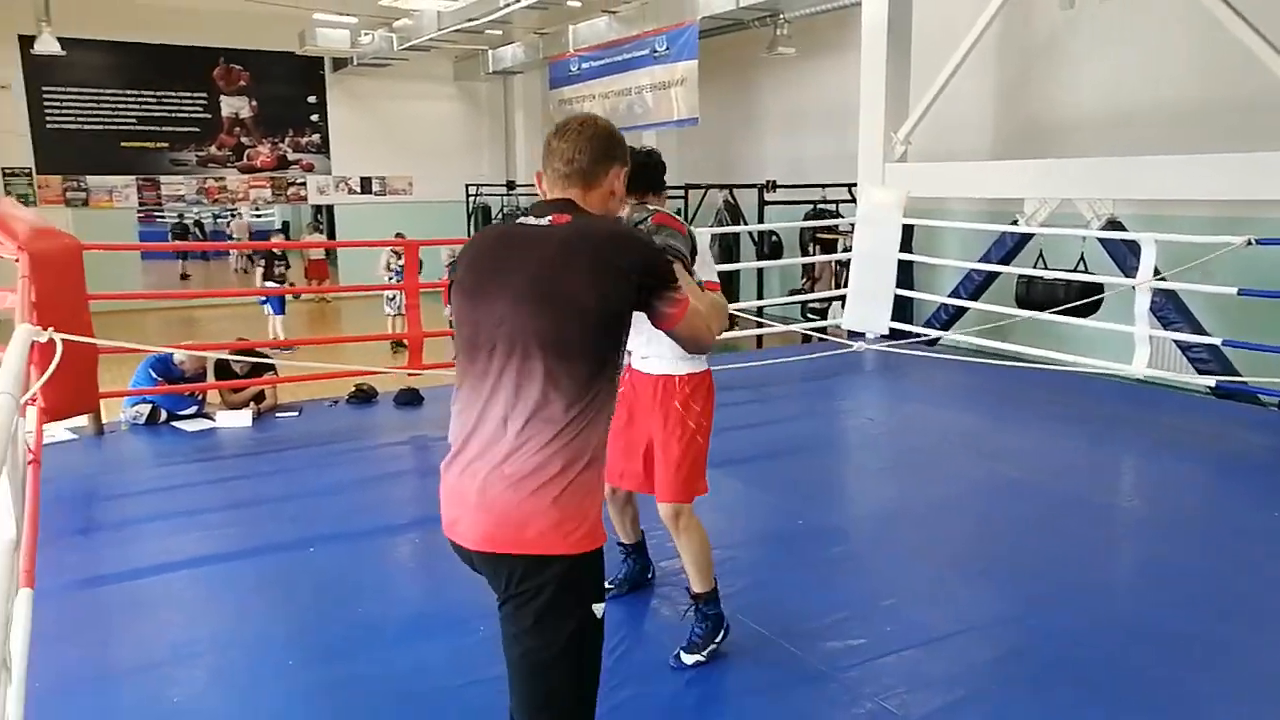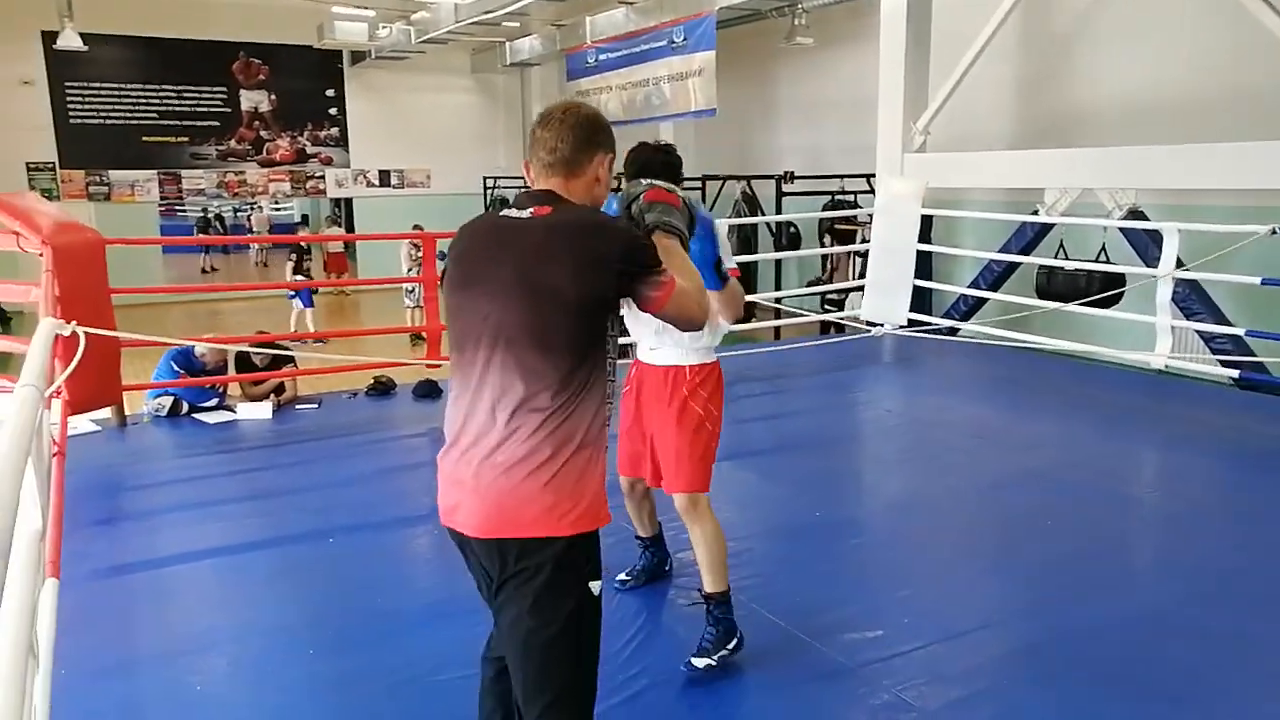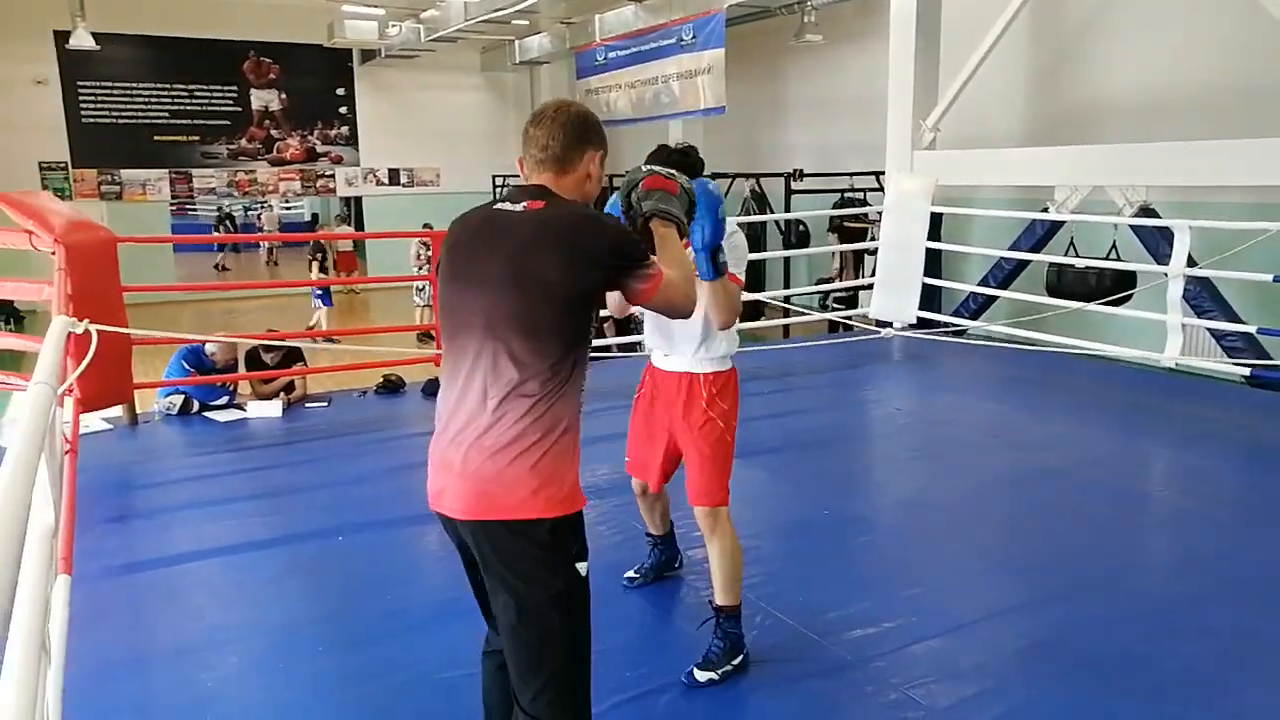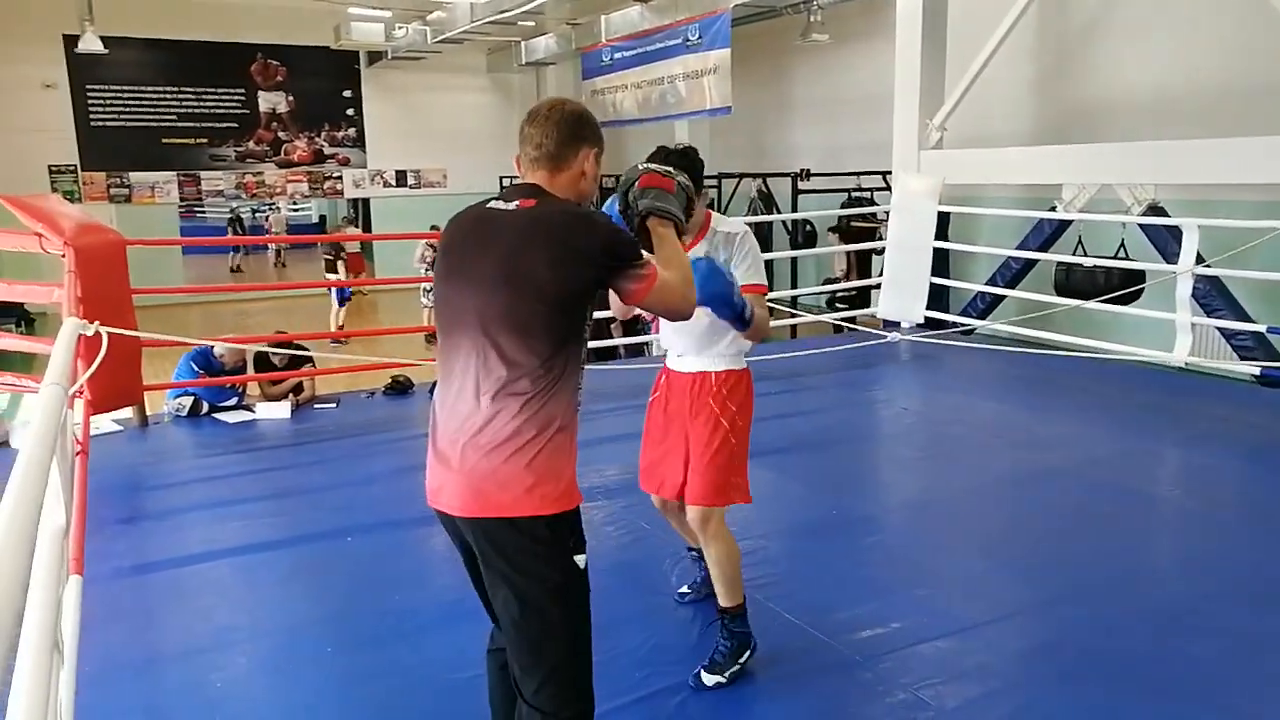
dt=0.2s
person 1, frame 1
left shoulder: (478, 250)
right shoulder: (622, 249)
right elbow: (702, 337)
right wrist: (674, 260)
left hip: (466, 509)
right hip: (545, 524)
left knee: (536, 661)
person 1, frame 2
left shoulder: (469, 239)
right shoulder: (606, 239)
right elbow: (693, 313)
right wrist: (666, 231)
left hip: (464, 497)
right hip: (544, 512)
left knee: (511, 643)
person 1, frame 3
left shoulder: (463, 231)
right shoulder: (591, 233)
right elbow: (681, 300)
right wrist: (664, 219)
left hip: (453, 483)
right hip: (527, 495)
left knee: (509, 640)
person 1, frame 4
left shoulder: (461, 229)
right shoulder: (582, 232)
right elbow: (679, 303)
right wrist: (662, 219)
left hip: (452, 483)
right hip: (523, 493)
left knee: (514, 639)
person 2, frame 1
left shoulder: (686, 242)
left hip: (683, 385)
right hip: (634, 379)
left knee: (673, 508)
right knee: (612, 487)
left ankle: (709, 616)
right ankle: (636, 564)
person 2, frame 2
left shoulder: (699, 234)
left elbow: (732, 312)
left wrist: (710, 265)
left hip: (693, 377)
right hip: (644, 371)
left knee: (689, 499)
right knee: (631, 480)
left ankle: (722, 622)
right ankle: (654, 555)
person 2, frame 3
left shoulder: (726, 240)
left elbow: (723, 317)
right elbow: (617, 306)
left wrist: (707, 250)
left hip: (707, 384)
right hip: (659, 376)
left knee: (709, 511)
right knee: (642, 483)
left ankle: (730, 636)
right ankle: (664, 552)
person 2, frame 4
left shoulder: (736, 238)
left elbow: (760, 329)
right elbow: (623, 309)
left wrist: (735, 309)
left hip: (721, 384)
right hip: (673, 379)
left knee: (704, 513)
right knee: (664, 496)
left ankle: (736, 635)
right ankle: (709, 568)
